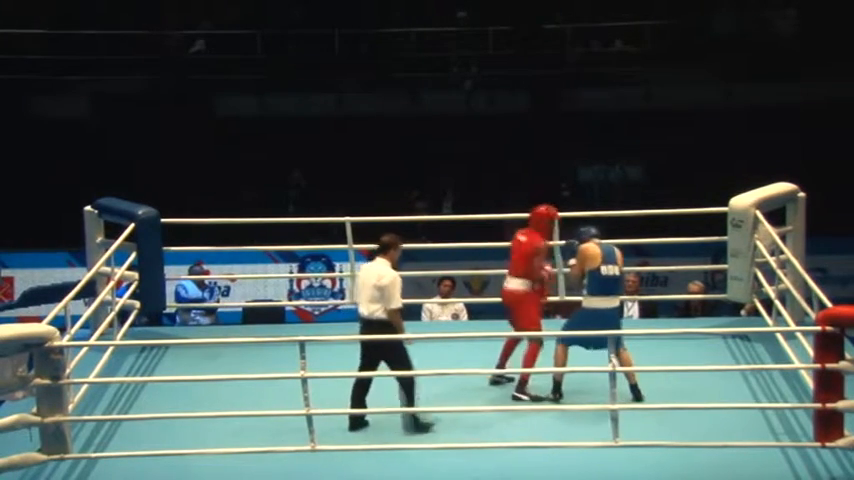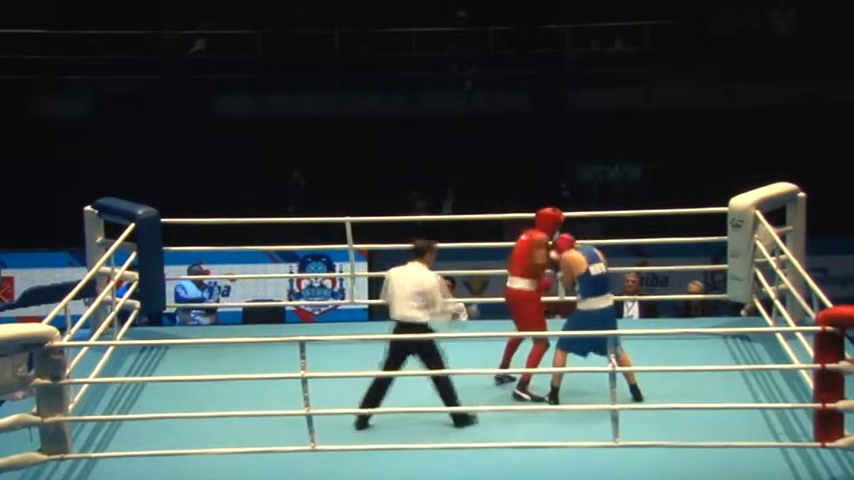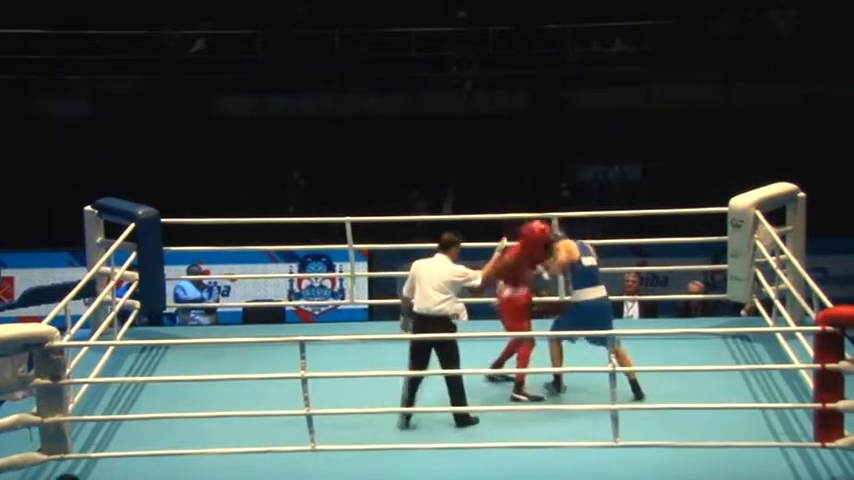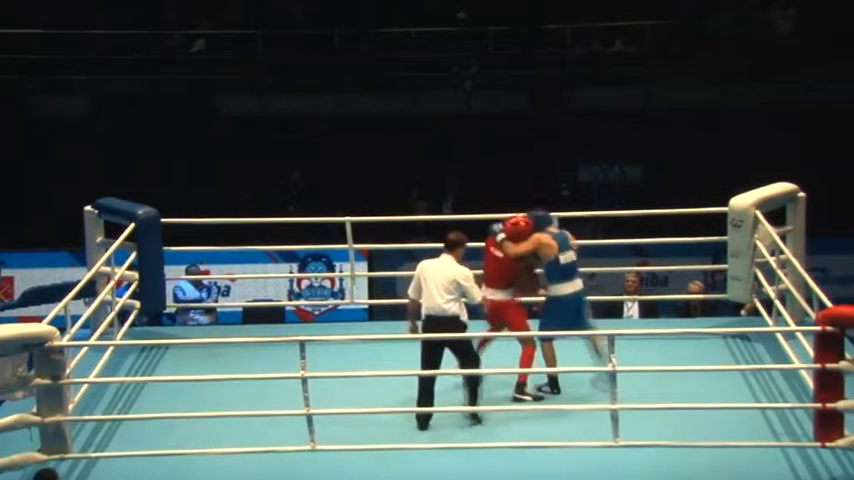
dt=0.3s
person 1, frame 1
left shoulder: (364, 269)
right shoulder: (390, 275)
right elbow: (392, 311)
right wrist: (402, 333)
left hip: (366, 327)
right hip: (383, 329)
left knee: (364, 374)
right knee: (405, 373)
left ankle: (356, 419)
right ankle: (412, 419)
person 1, frame 2
left shoulder: (394, 273)
right shoulder: (430, 278)
left elbow: (387, 300)
right elbow: (439, 310)
right wrist: (455, 311)
left hip: (400, 330)
right hip: (419, 331)
left knee: (386, 374)
right knee: (439, 373)
left ankle: (362, 417)
right ankle: (459, 416)
person 1, frame 3
left shoulder: (418, 265)
right shoulder: (456, 271)
left elbow: (406, 296)
right elbow: (481, 278)
left wrist: (405, 318)
left hip: (420, 322)
right hip: (441, 324)
left knee: (416, 370)
right knee: (451, 371)
left ankle: (406, 414)
right ankle: (461, 416)
person 1, frame 4
left shoulder: (423, 266)
right shoulder: (461, 272)
left elbow: (413, 298)
right elbow: (476, 299)
left wrist: (412, 322)
left hip: (430, 324)
right hip: (452, 324)
left knee: (428, 372)
right knee: (471, 365)
left ankle: (422, 418)
right ankle: (472, 411)
person 2, frame 1
left shoulder: (520, 234)
right shoulder: (539, 243)
right elbow: (537, 273)
left wrist: (545, 270)
right wrist: (546, 274)
left hip: (510, 290)
right hip: (522, 293)
left knee: (518, 333)
right knee: (535, 340)
left ankle: (498, 373)
right ankle: (521, 389)
person 2, frame 2
left shoulder: (526, 235)
right shoulder: (541, 238)
right elbow: (539, 264)
left wrist: (540, 280)
left hip: (512, 289)
right hip: (524, 292)
left knee: (520, 332)
right knee: (541, 341)
left ankle: (502, 371)
right ankle: (522, 387)
person 2, frame 3
right shoulder: (513, 256)
right elbow: (491, 274)
right wrist: (509, 294)
left hip: (521, 296)
right hip: (510, 299)
left knee: (520, 338)
right knee: (527, 341)
left ankle: (495, 369)
right ankle: (518, 390)
person 2, frame 4
left shoulder: (492, 242)
left hip: (488, 298)
right hip: (505, 302)
left knee: (494, 330)
right knee: (528, 343)
right ankle: (520, 390)
person 3, frame 1
left shoulder: (585, 248)
right shoulder: (616, 251)
left elbow: (575, 279)
left wrist: (573, 262)
left hip: (591, 309)
right hip: (613, 309)
left knee: (563, 343)
right knee: (618, 348)
left ankle: (557, 389)
right ankle: (636, 391)
person 3, frame 2
left shoulder: (567, 256)
right shoulder: (596, 251)
left elbow: (568, 285)
left wrist: (562, 270)
left hip: (587, 311)
right hip: (607, 308)
left knee: (562, 348)
right knee: (616, 350)
left ankle: (554, 394)
right ankle: (635, 391)
person 3, frame 3
left shoulder: (562, 245)
right shoulder: (586, 246)
left elbow: (560, 262)
left wrist: (548, 268)
left hip: (582, 304)
right hip: (601, 299)
left knee: (554, 337)
right knee: (613, 345)
left ankle: (557, 383)
right ankle: (636, 389)
person 3, frame 4
left shoulder: (540, 238)
right shoulder: (566, 235)
left elbow: (512, 252)
left wrist: (503, 237)
left hip: (558, 296)
right hip: (576, 291)
left knee: (545, 339)
right knee: (588, 332)
left ankle: (553, 384)
right ankle: (603, 368)
